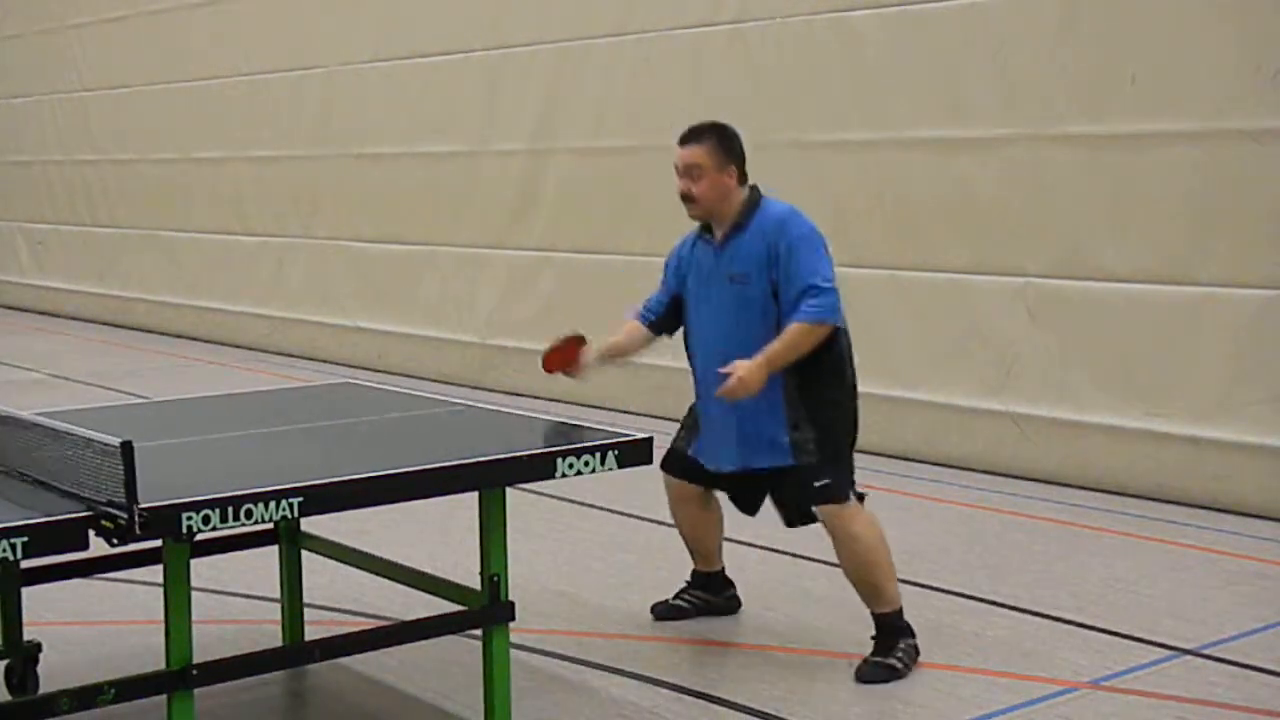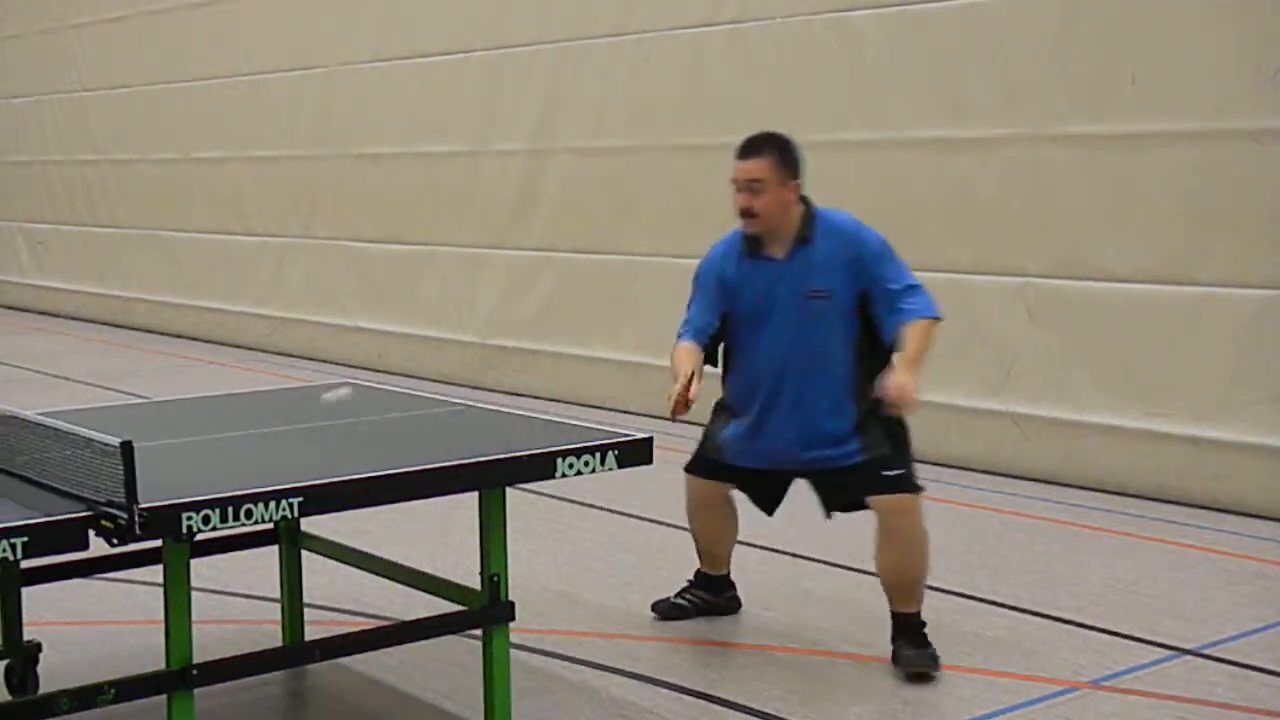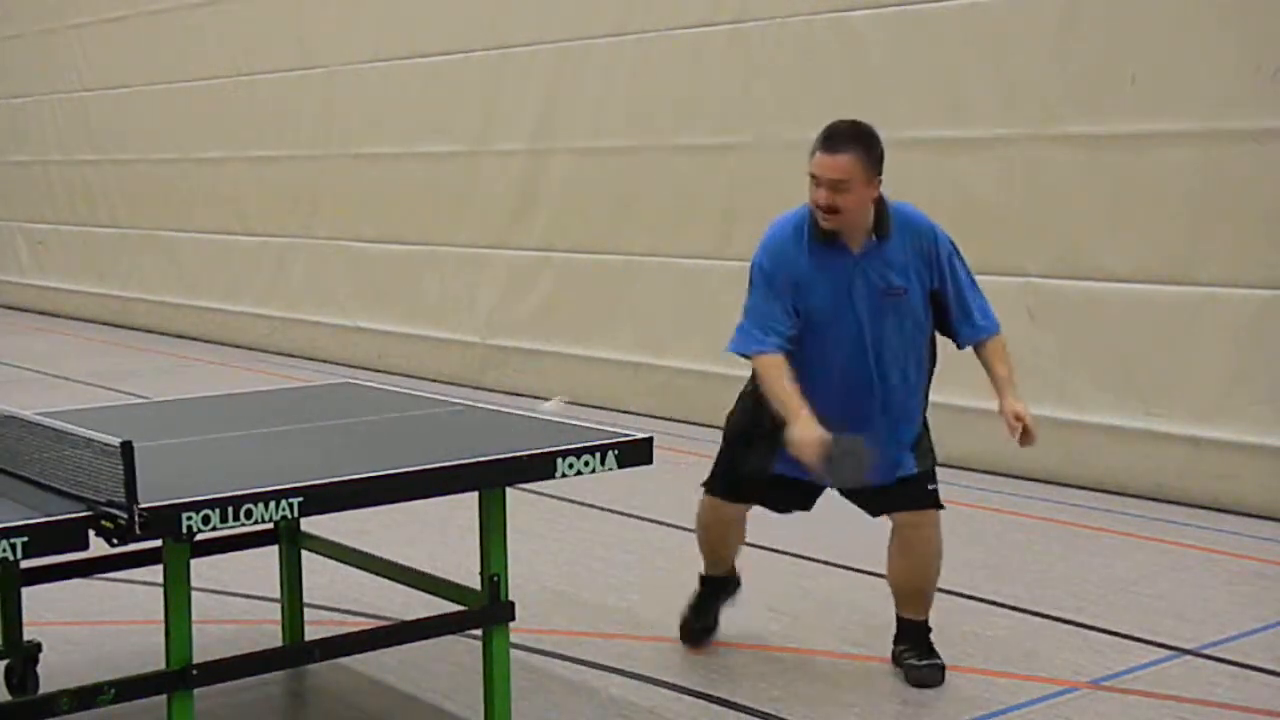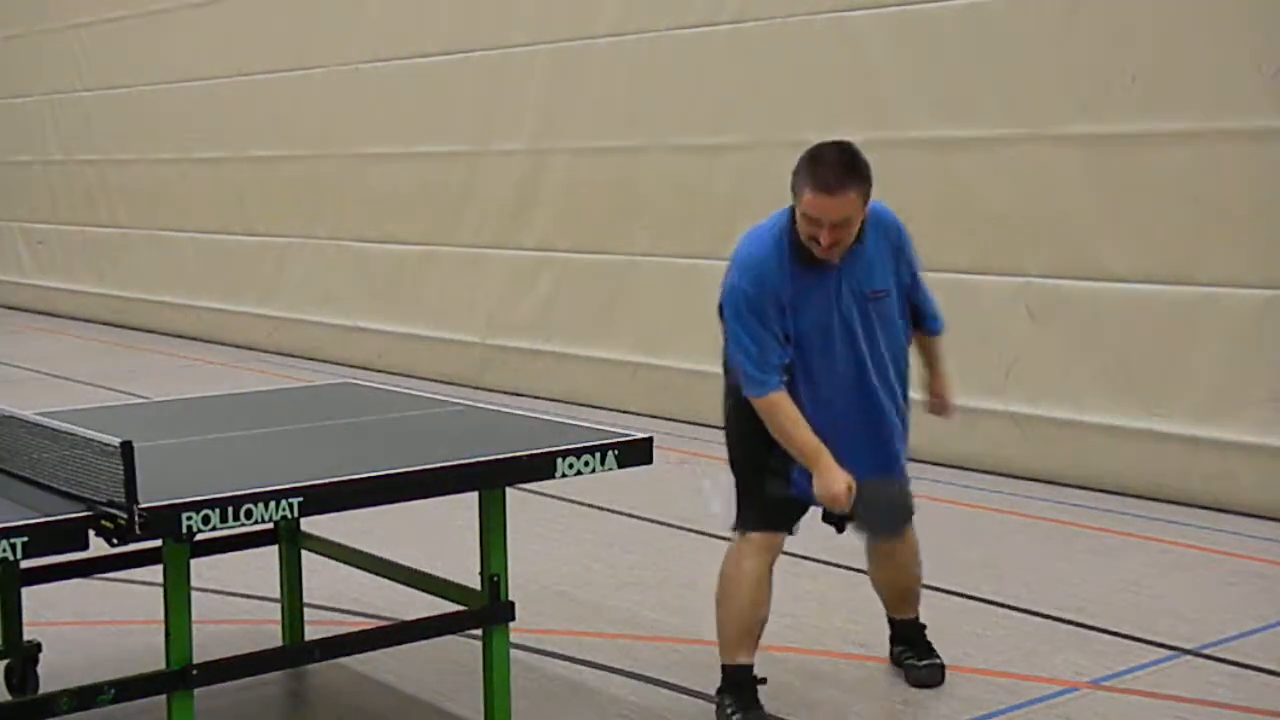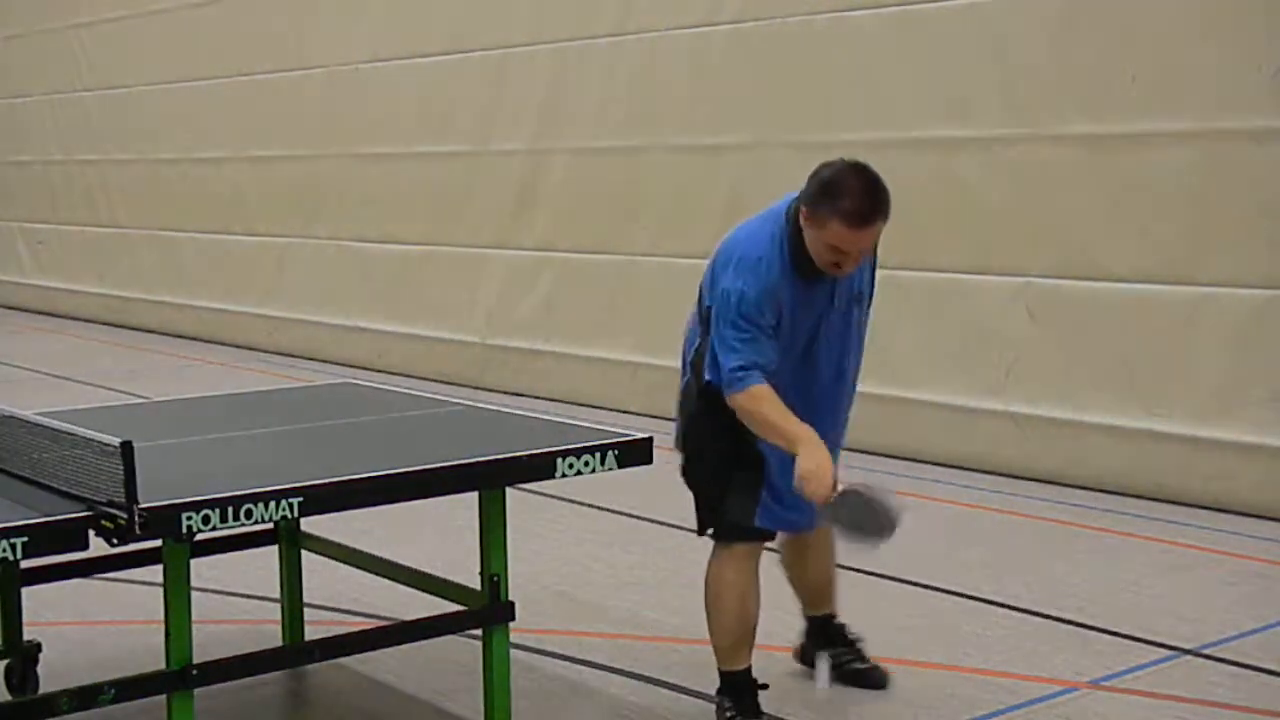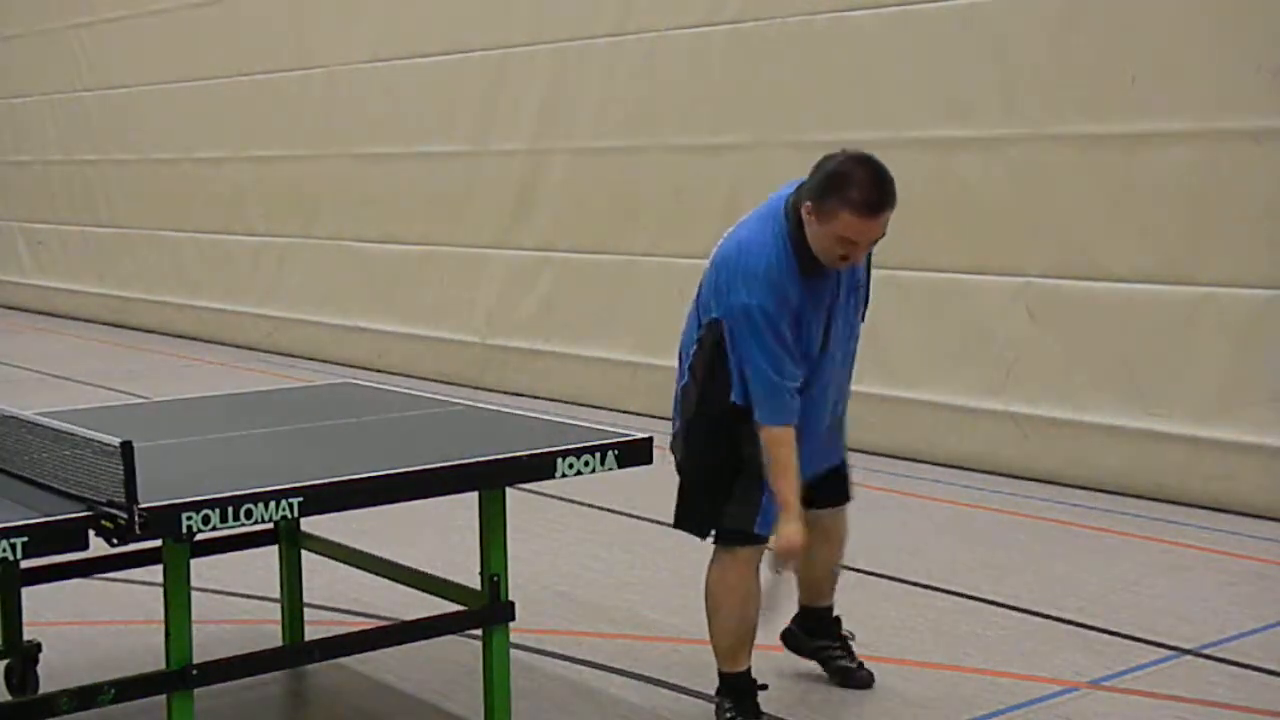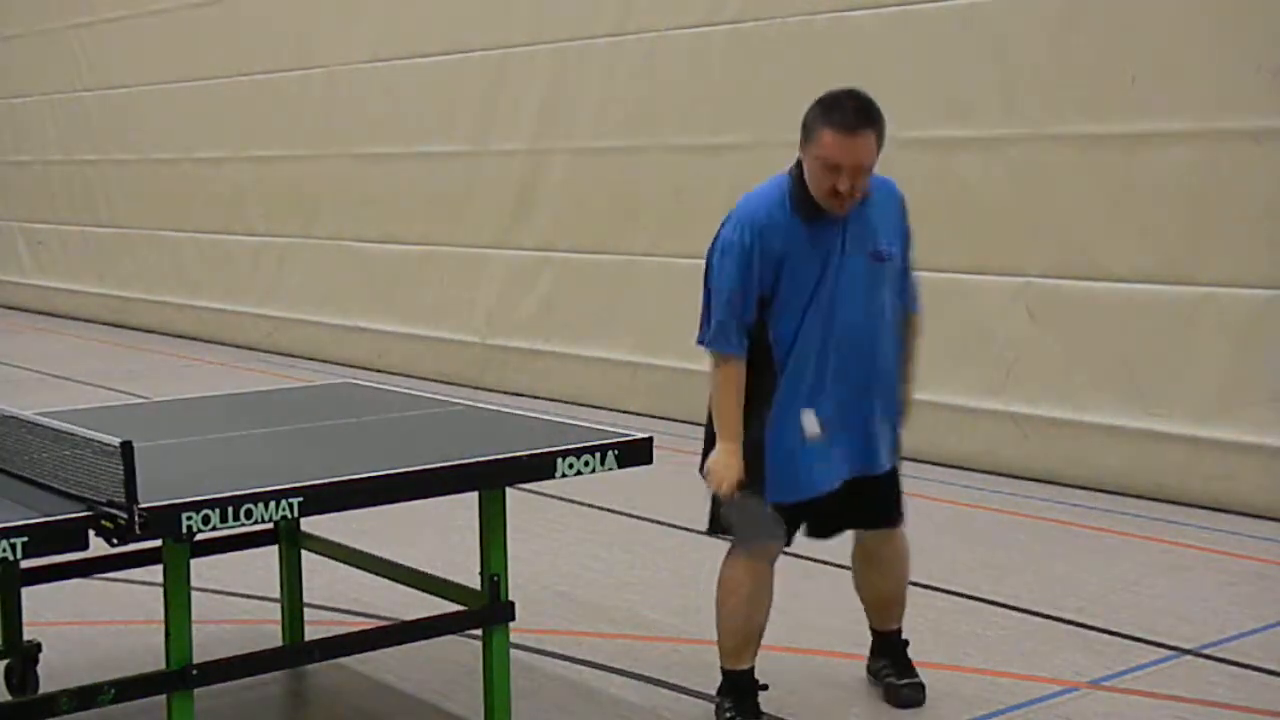
dt=0.3s
person 1, frame 1
left shoulder: (785, 228)
right shoulder: (689, 251)
left elbow: (820, 312)
right elbow: (654, 319)
left wrist: (760, 365)
right wrist: (598, 353)
left hip: (804, 404)
right hip: (724, 409)
left knee: (837, 508)
right knee: (682, 479)
left ankle: (895, 633)
right ankle: (712, 585)
person 1, frame 2
left shoulder: (852, 242)
right shoulder: (724, 259)
left elbow: (915, 308)
right elbow: (695, 332)
left wrist: (904, 368)
right wrist: (685, 376)
left hip: (849, 414)
right hip: (755, 414)
left knee: (898, 503)
right knee: (705, 483)
left ankle: (909, 632)
right ankle: (714, 587)
person 1, frame 3
left shoulder: (921, 237)
right shoulder: (782, 243)
left elbow: (976, 319)
right elbow: (764, 345)
left wrist: (1006, 392)
right wrist: (799, 421)
left hip: (891, 415)
right hip: (793, 416)
left knee: (919, 515)
right knee: (722, 502)
left ankle: (912, 635)
right ankle: (716, 583)
person 1, frame 4
left shoulder: (888, 233)
right shoulder: (755, 266)
left elbow: (918, 316)
right elbow: (763, 385)
left wrist: (937, 380)
right wrist: (820, 463)
left hip: (869, 421)
right hip: (775, 421)
left knee: (890, 526)
right knee: (760, 535)
left ankle: (906, 635)
person 1, frame 5
left shoulder: (853, 241)
right shoulder: (751, 266)
right elbow: (742, 383)
right wrist: (806, 447)
left hip: (807, 406)
right hip: (732, 412)
left knee: (809, 519)
right knee: (741, 539)
left ankle: (824, 634)
person 1, frame 6
left shoulder: (847, 230)
right shoulder: (756, 270)
right elbow: (770, 407)
right wrist: (786, 512)
left hip: (812, 406)
right hip: (736, 413)
left knee: (829, 511)
right knee: (743, 543)
left ankle: (815, 627)
person 1, frame 7
left shoulder: (889, 204)
right shoulder: (753, 224)
left elbow: (903, 306)
right elbow: (727, 346)
left wrist: (902, 384)
right wrist: (727, 443)
left hip: (866, 415)
right hip: (775, 421)
left knee: (883, 533)
right knee: (756, 544)
left ankle: (889, 652)
